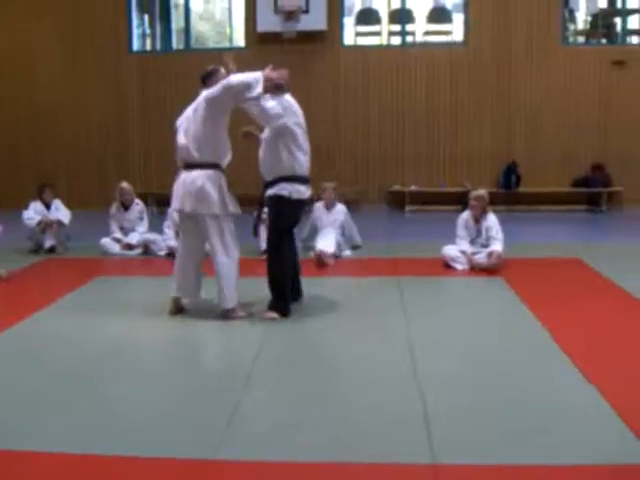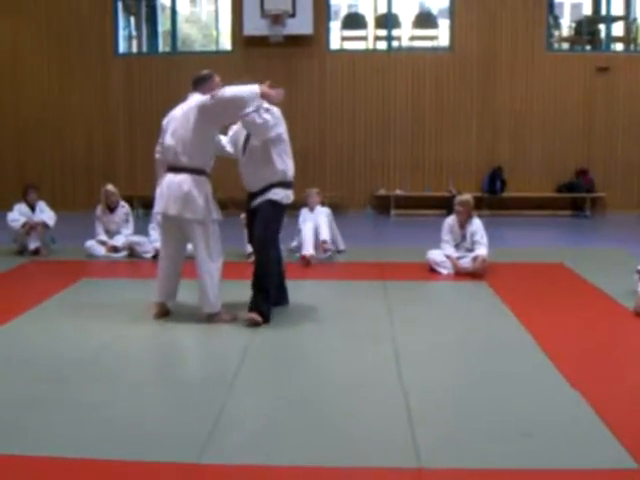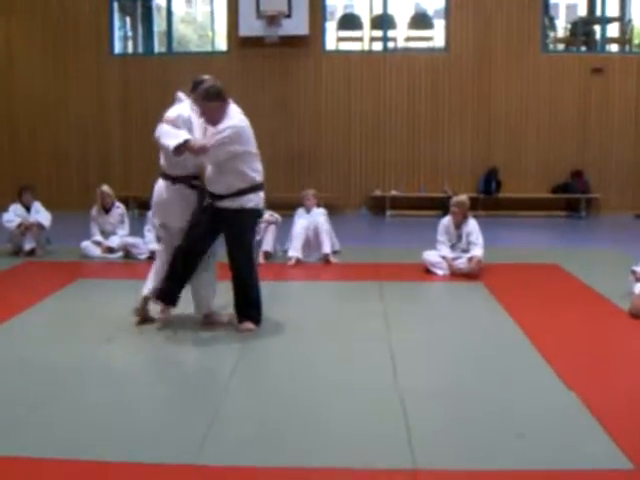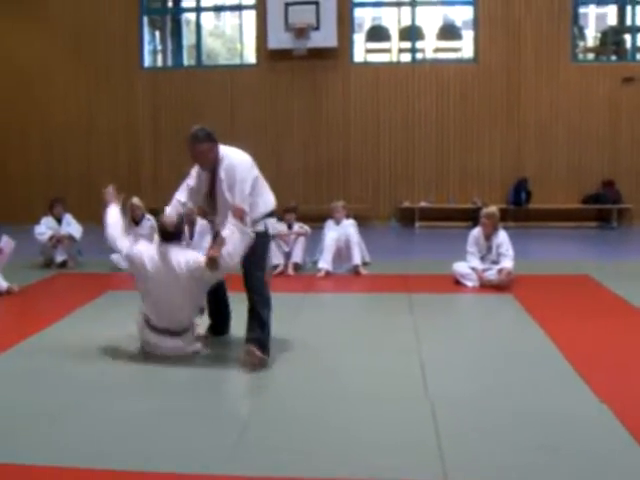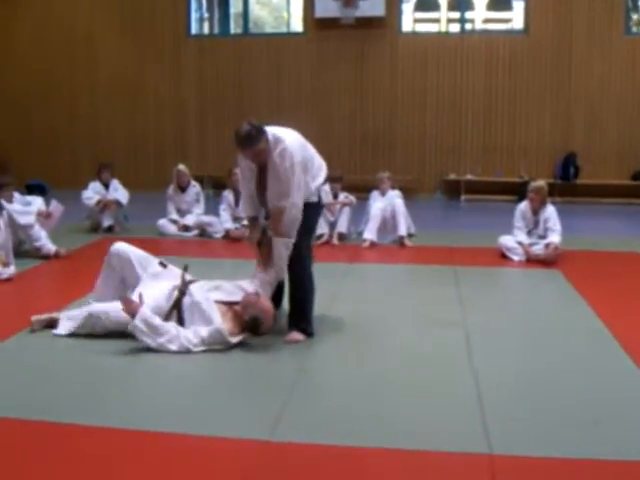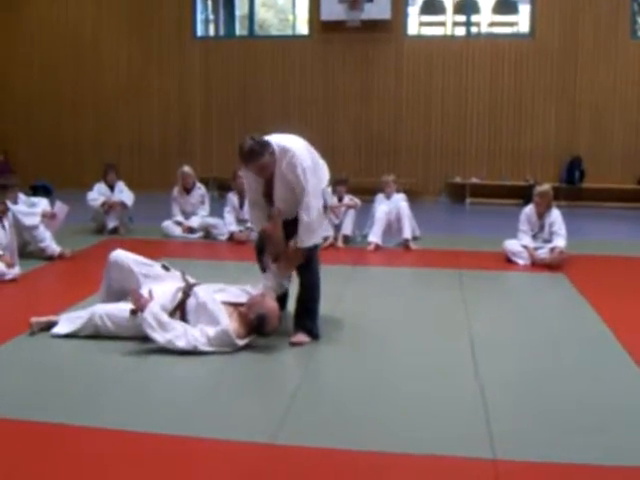
dt=0.7s
person 1, frame 1
left shoulder: (189, 111)
right shoulder: (212, 100)
left elbow: (183, 151)
right elbow: (233, 85)
right wrist: (264, 77)
left hip: (187, 182)
right hip: (208, 182)
left knee: (188, 247)
right knee: (224, 248)
left ankle: (178, 301)
right ankle: (229, 305)
person 1, frame 2
left shoulder: (175, 112)
right shoulder: (204, 106)
left elbow: (160, 153)
right elbow: (226, 96)
right wrist: (261, 92)
left hip: (169, 185)
right hip: (192, 186)
left knee: (170, 250)
right knee: (208, 251)
left ankle: (162, 303)
right ankle: (212, 309)
person 1, frame 3
left shoulder: (190, 112)
right shoulder: (183, 112)
right elbow: (163, 131)
right wrist: (188, 146)
left hip: (169, 189)
right hip: (181, 191)
left knee: (168, 252)
right knee: (202, 253)
left ankle: (144, 304)
right ankle: (207, 312)
person 1, frame 4
left shoulder: (142, 256)
right shoulder: (194, 264)
left elbow: (117, 238)
right elbow: (228, 257)
left wrist: (112, 206)
right wrist: (236, 222)
person 1, frame 5
left shoulder: (221, 333)
right shoulder: (249, 293)
left elbow: (177, 339)
right elbow: (268, 275)
left wrist: (139, 315)
left hip: (165, 310)
right hip: (179, 282)
left knee: (96, 314)
right knee: (119, 251)
left ankle: (57, 320)
right ankle: (105, 305)
person 1, frame 6
left shoulder: (226, 333)
right shoulder: (254, 300)
left elbow: (180, 337)
right elbow: (272, 284)
left wrist: (147, 309)
left hip: (165, 311)
right hip: (183, 285)
left knee: (97, 316)
right knee: (118, 259)
left ankle: (56, 321)
right ankle: (112, 307)
person 2, frame 1
left shoulder: (285, 105)
right shoulder: (282, 108)
left elbow: (258, 106)
right wrist: (259, 137)
left hip: (287, 188)
right hip: (286, 187)
left knee: (277, 245)
right knee: (284, 240)
left ankle: (280, 304)
right ankle: (292, 291)
person 2, frame 2
left shoulder: (271, 114)
right shoulder: (244, 123)
left elbow: (258, 125)
right elbow: (228, 145)
left hip: (274, 192)
right hip: (256, 193)
left knee: (264, 245)
right knee: (263, 245)
left ankle: (259, 306)
right ankle: (277, 295)
person 2, frame 3
left shoulder: (235, 126)
right shoulder: (221, 116)
left elbow: (202, 150)
left wrist: (180, 138)
left hip: (243, 202)
right hip: (218, 197)
left knee: (241, 259)
right knee: (191, 244)
left ankle: (250, 315)
right ankle: (167, 296)
person 2, frame 4
left shoulder: (237, 163)
right shoulder: (201, 168)
right elbow: (184, 195)
left hip: (255, 225)
left knee: (255, 280)
left ankle: (258, 344)
right ankle: (218, 327)
person 2, frame 5
left shoulder: (288, 147)
right shoulder: (248, 153)
left elbow: (294, 202)
right elbow: (247, 189)
left wrist: (279, 236)
right wrist: (253, 221)
left hip: (306, 196)
right hip: (277, 201)
left knee: (297, 256)
left ankle: (301, 325)
right ankle: (271, 303)
person 2, frame 6
left shoulder: (296, 157)
right shoulder: (253, 163)
left elbow: (312, 208)
right elbow: (255, 203)
left wrist: (298, 251)
right wrist: (269, 239)
left hip: (310, 200)
right hip: (279, 205)
left knee: (306, 261)
right knee: (265, 251)
left ankle: (307, 327)
